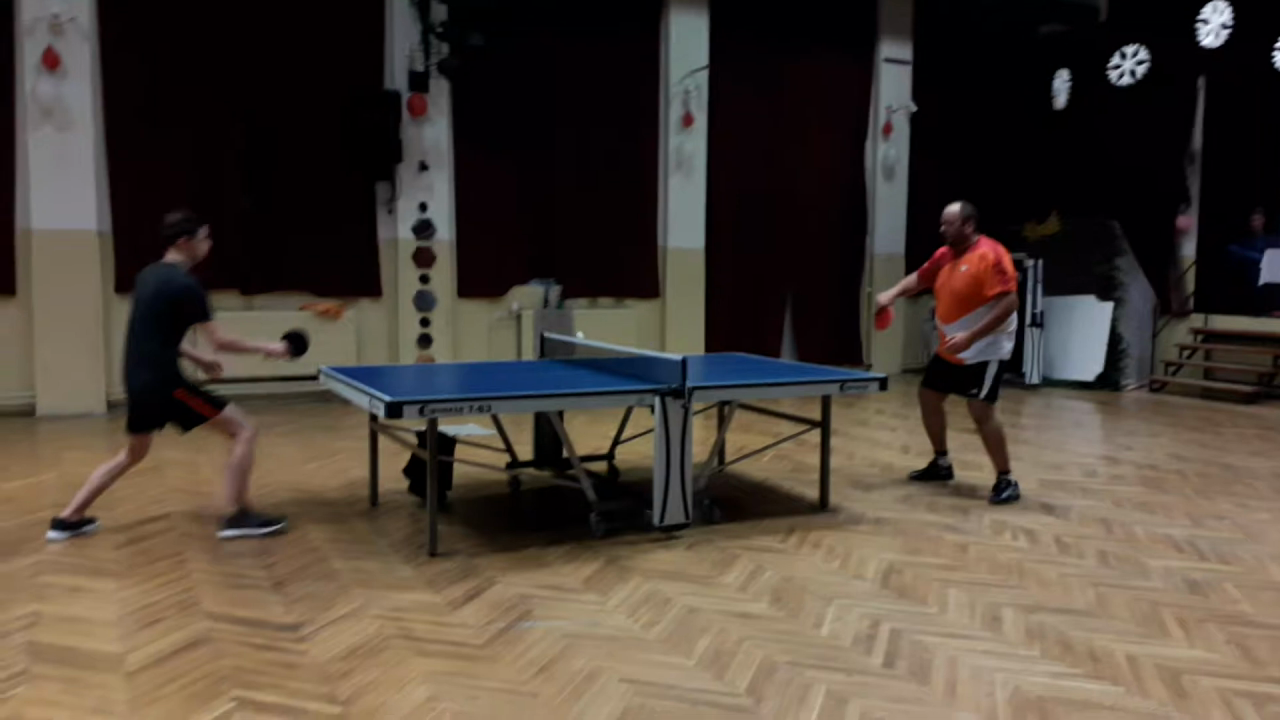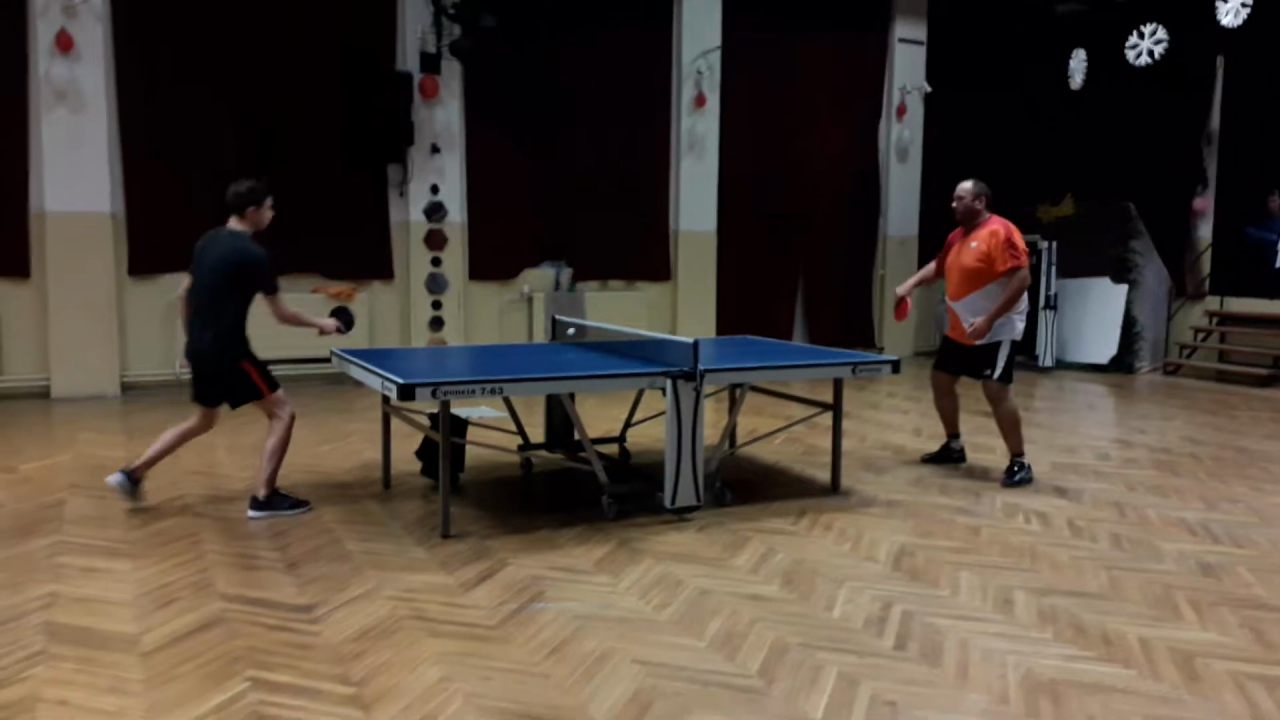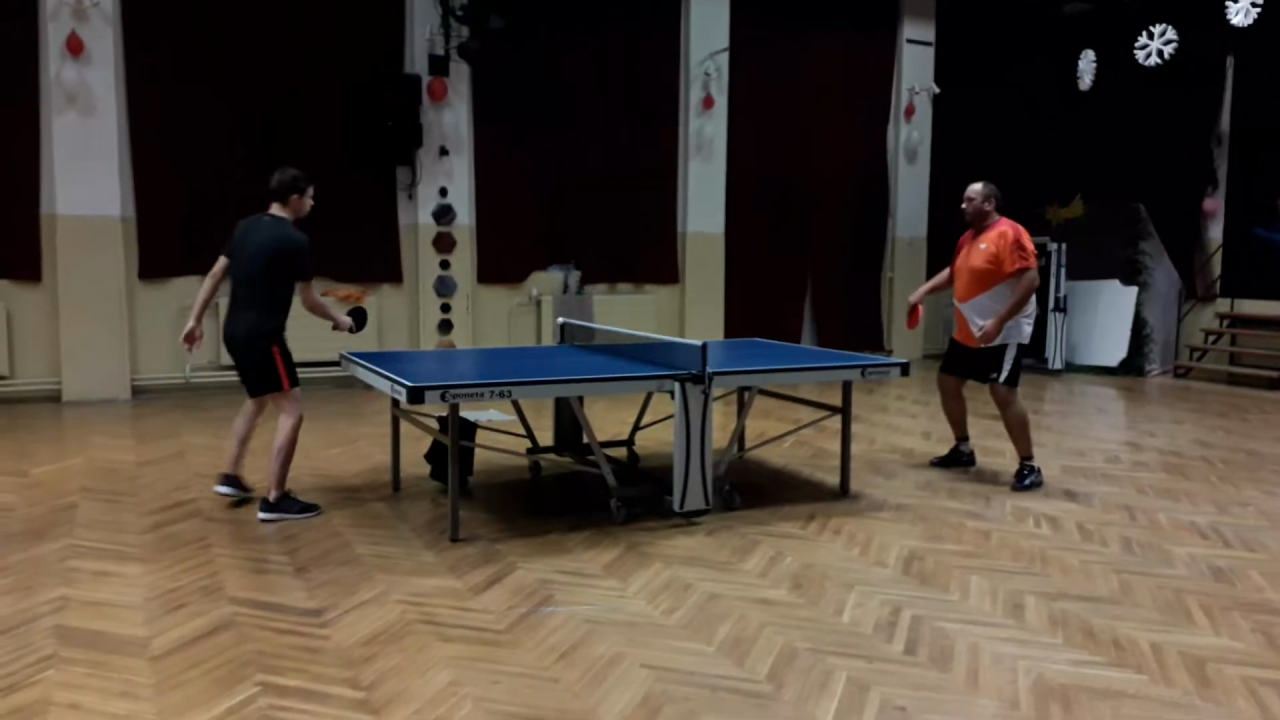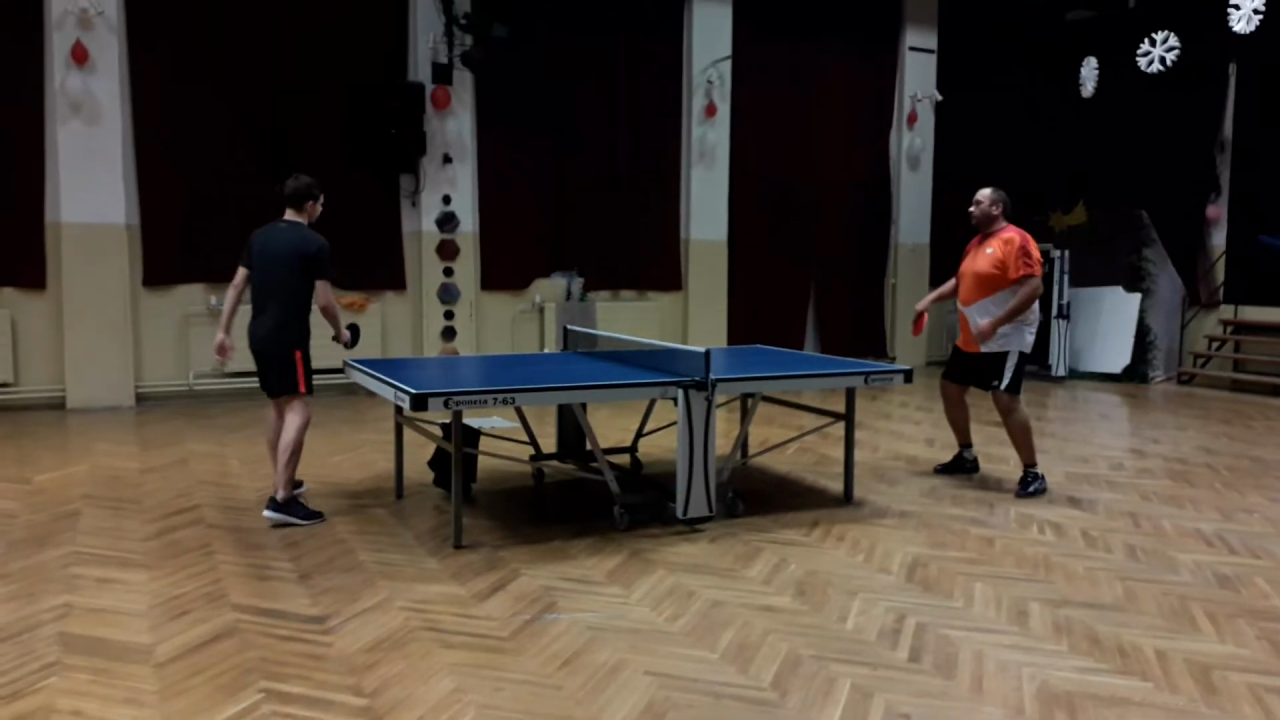
dt=0.2s
person 1, frame 1
left shoulder: (148, 276)
right shoulder: (184, 284)
right elbow: (218, 341)
left wrist: (196, 358)
right wrist: (266, 348)
left hip: (139, 381)
right hip: (164, 383)
left knee: (132, 453)
right knee: (243, 430)
left ankle: (68, 519)
right ankle: (237, 515)
person 1, frame 2
left shoulder: (206, 242)
right shoulder: (253, 254)
left elbow: (185, 294)
right elbow: (281, 314)
right wrist: (320, 324)
left hip: (199, 350)
right hip: (227, 351)
left knee: (202, 421)
right knee: (282, 414)
left ankle: (133, 472)
right ankle: (263, 497)
person 1, frame 3
left shoulder: (245, 228)
right shoulder: (294, 240)
left elbow: (214, 276)
right elbow: (308, 301)
left wrist: (194, 320)
right wrist: (337, 320)
left hip: (235, 332)
right hip: (263, 336)
left knee: (256, 401)
right knee: (291, 411)
left ankle: (231, 476)
right ankle: (274, 499)
person 1, frame 4
left shoulder: (259, 237)
right shoulder: (314, 244)
left elbow: (236, 287)
right elbow: (324, 301)
left wrist: (223, 331)
right wrist: (339, 330)
left hip: (259, 336)
right hip: (289, 339)
left knee: (278, 408)
right knee: (298, 413)
left ankle: (284, 482)
right ankle: (282, 499)
person 2, frame 1
left shoulder: (991, 255)
right shoulder: (945, 255)
left elbow: (1009, 303)
right elbow: (920, 278)
left wrist: (971, 336)
right wrist: (892, 293)
left hip: (985, 348)
right hip: (950, 348)
left knee: (980, 409)
right knee: (928, 397)
left ankle: (1006, 480)
right ankle: (941, 463)
person 2, frame 2
left shoulder: (1001, 232)
right shoulder: (958, 236)
left elbow: (1022, 279)
right elbow: (938, 266)
left wrist: (989, 319)
right wrist: (911, 284)
left hip: (997, 330)
right hip: (961, 330)
left knee: (995, 391)
right knee: (940, 380)
left ankle: (1020, 463)
right ankle: (954, 446)
person 2, frame 3
left shoulder: (1009, 234)
right shoulder: (968, 238)
left elbow: (1031, 280)
right elbow: (953, 272)
left wrist: (999, 322)
right wrist: (923, 291)
left hip: (1004, 334)
right hip: (967, 332)
left knee: (1003, 394)
right knee: (947, 383)
left ankle: (1029, 466)
right ankle: (963, 450)
person 2, frame 4
left shoulder: (1016, 241)
right shoulder: (976, 244)
left elbow: (1034, 288)
right elbow: (961, 280)
left wrist: (996, 323)
right wrist: (930, 299)
left hip: (1007, 340)
right hip: (970, 339)
left knee: (1006, 401)
right knee: (950, 389)
left ankle: (1033, 473)
right ankle: (966, 456)
